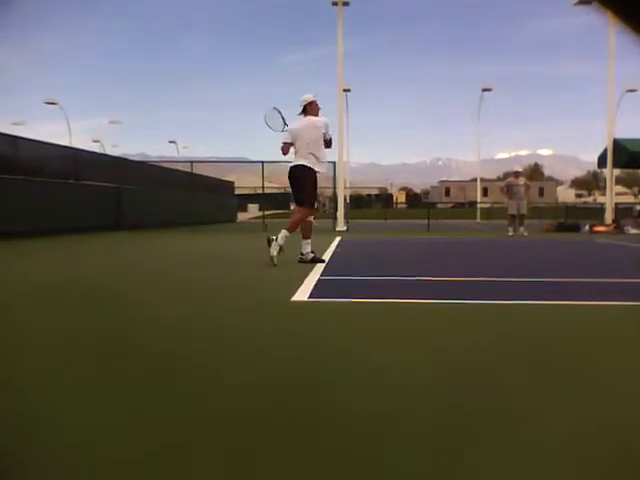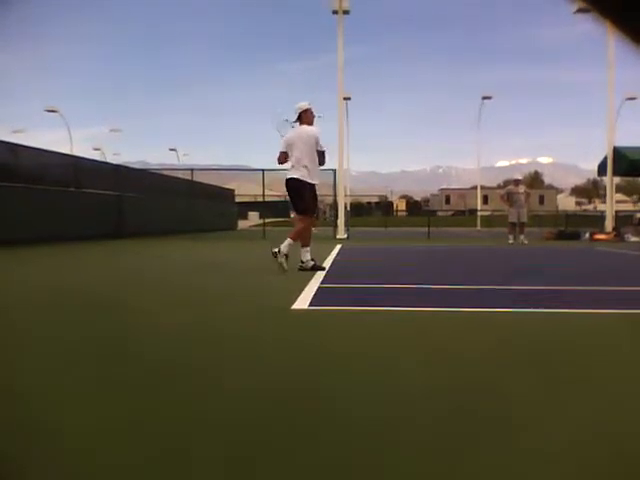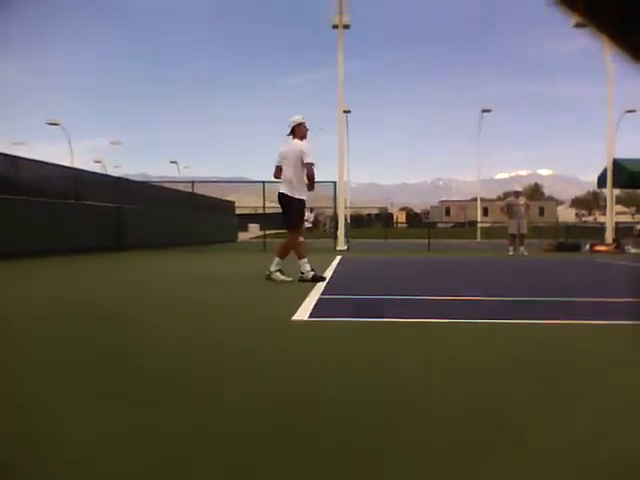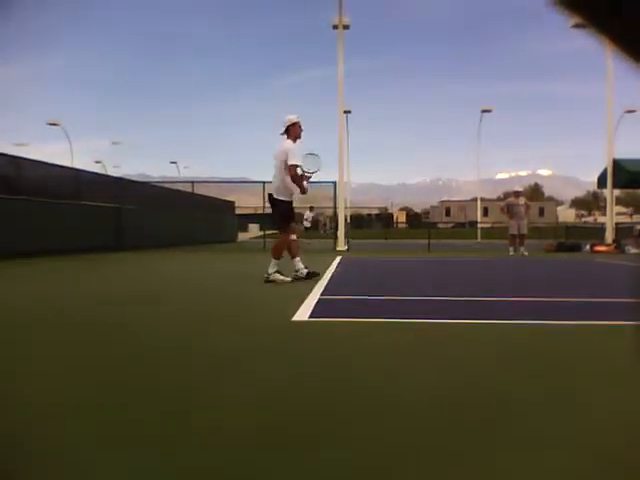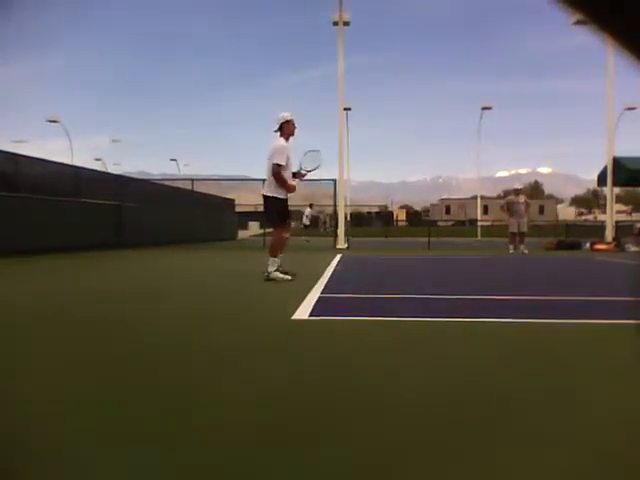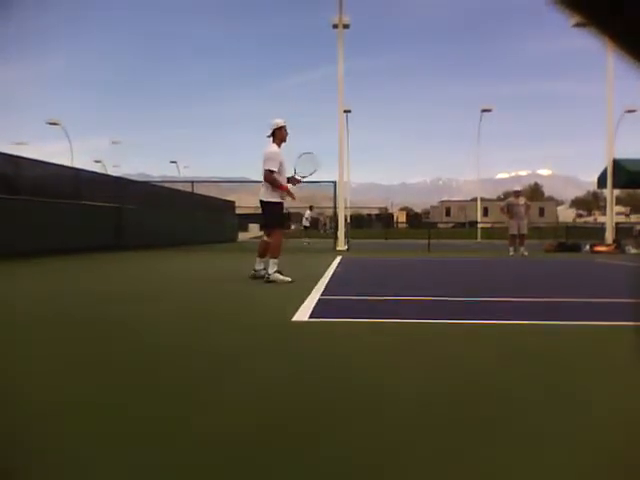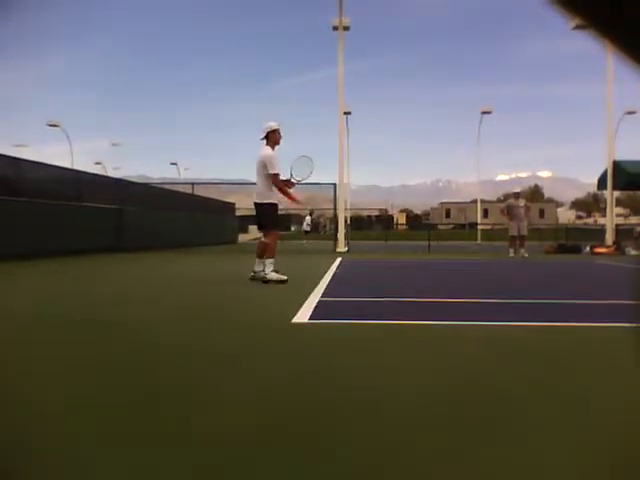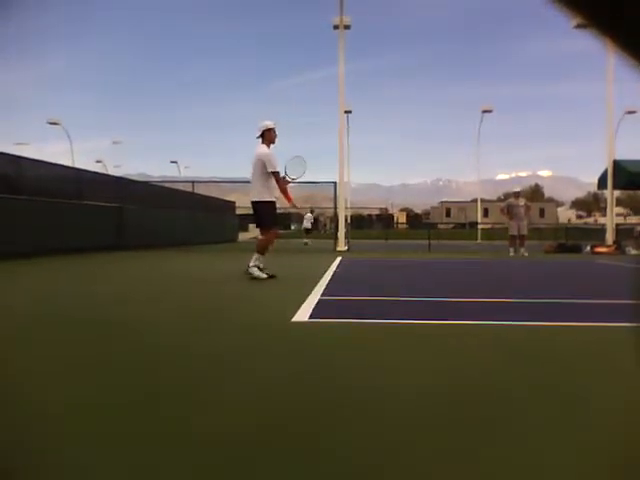
dt=0.2s
person 1, frame 1
left shoulder: (293, 127)
right shoulder: (322, 122)
left elbow: (284, 151)
right elbow: (328, 144)
left hip: (296, 169)
right hip: (307, 170)
left knee: (307, 211)
right knee: (305, 211)
left ankle: (306, 252)
right ankle: (279, 240)
person 1, frame 2
left shoulder: (289, 135)
right shoulder: (314, 132)
left elbow: (281, 160)
right elbow: (322, 161)
left hip: (292, 180)
right hip: (305, 181)
left knee: (304, 220)
right knee: (308, 221)
left ankle: (306, 260)
right ankle: (282, 250)
person 1, frame 3
left shoulder: (284, 149)
right shoulder: (303, 146)
left elbow: (276, 174)
right elbow: (309, 171)
right wrist: (311, 183)
left hip: (286, 194)
right hip: (294, 196)
left knee: (298, 233)
right knee: (294, 235)
left ankle: (306, 271)
right ankle: (274, 269)
person 1, frame 4
left shoulder: (283, 147)
right shoulder: (291, 148)
right elbow: (292, 173)
left wrist: (300, 178)
right wrist: (302, 187)
left hip: (282, 196)
right hip: (280, 197)
left knee: (290, 232)
right knee: (284, 234)
left ankle: (299, 269)
right ankle: (272, 272)
person 1, frame 5
left shoulder: (280, 145)
right shoulder: (281, 145)
right elbow: (275, 172)
left wrist: (295, 175)
right wrist: (288, 186)
left hip: (278, 195)
right hip: (275, 195)
left knee: (284, 230)
right knee: (279, 231)
left ankle: (275, 264)
right ankle: (272, 270)
person 1, frame 6
left shoulder: (273, 151)
right shoulder: (274, 151)
right elbow: (268, 177)
left wrist: (288, 180)
right wrist: (286, 189)
left hip: (270, 199)
right hip: (272, 200)
left knee: (269, 234)
right knee: (277, 234)
left ankle: (258, 269)
right ankle: (272, 271)
person 1, frame 7
left shoulder: (265, 153)
right shoulder: (270, 154)
right elbow: (276, 181)
left wrist: (285, 183)
right wrist: (292, 197)
left hip: (262, 200)
right hip: (267, 201)
left knee: (266, 235)
right knee: (272, 235)
left ankle: (258, 271)
right ankle: (269, 270)
person 1, frame 8
left shoulder: (260, 152)
right shoulder: (267, 153)
right elbow: (277, 180)
left wrist: (281, 181)
right wrist: (289, 199)
left hip: (259, 198)
right hip: (265, 199)
left knee: (265, 233)
right knee: (272, 233)
left ankle: (258, 267)
right ankle: (253, 263)
